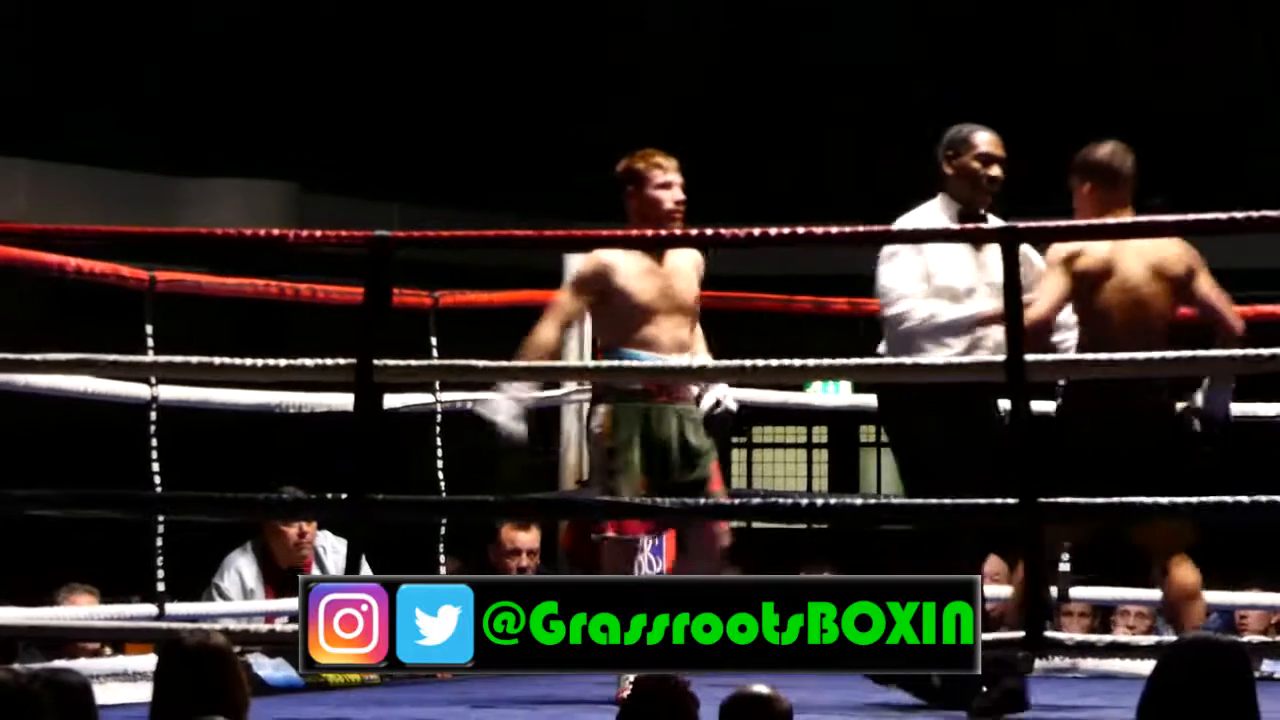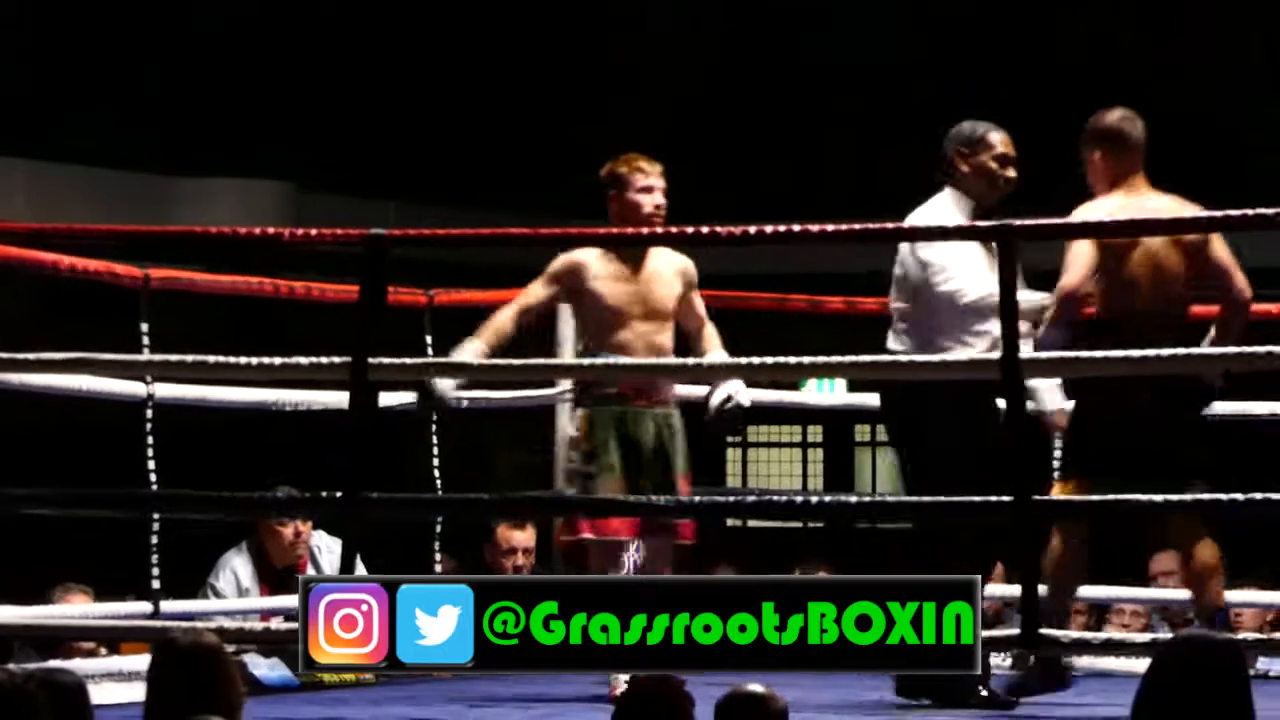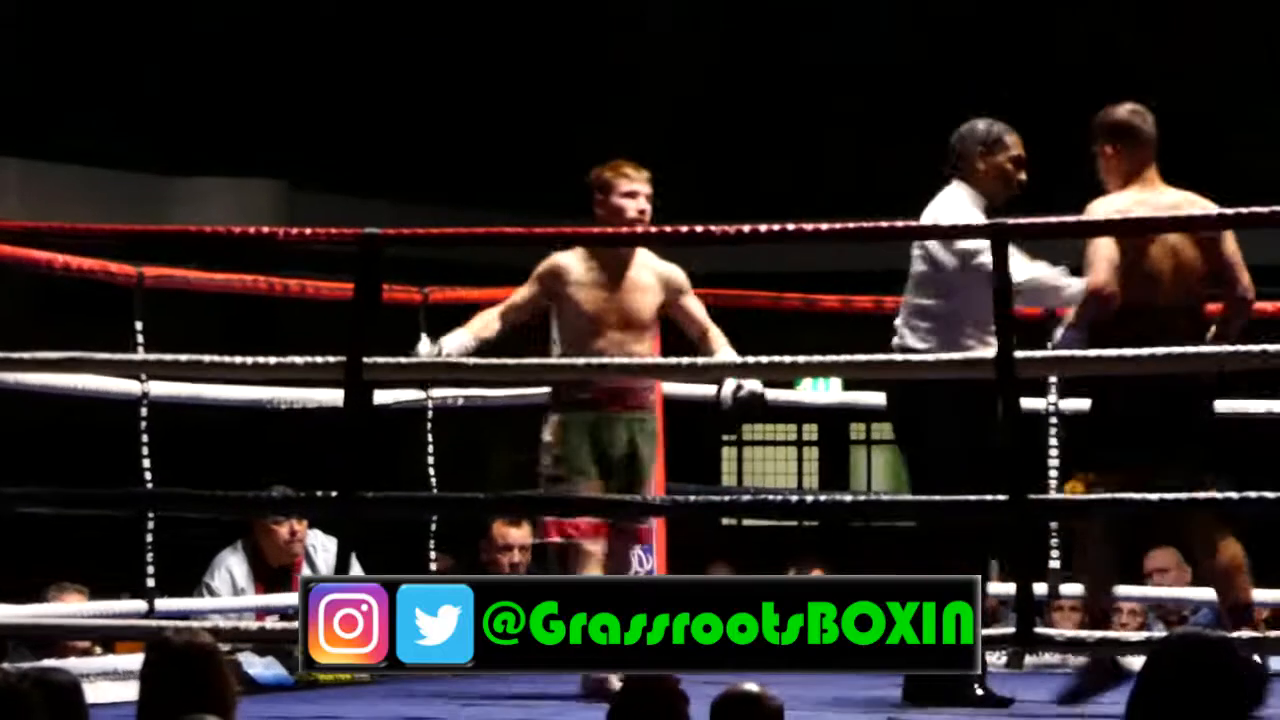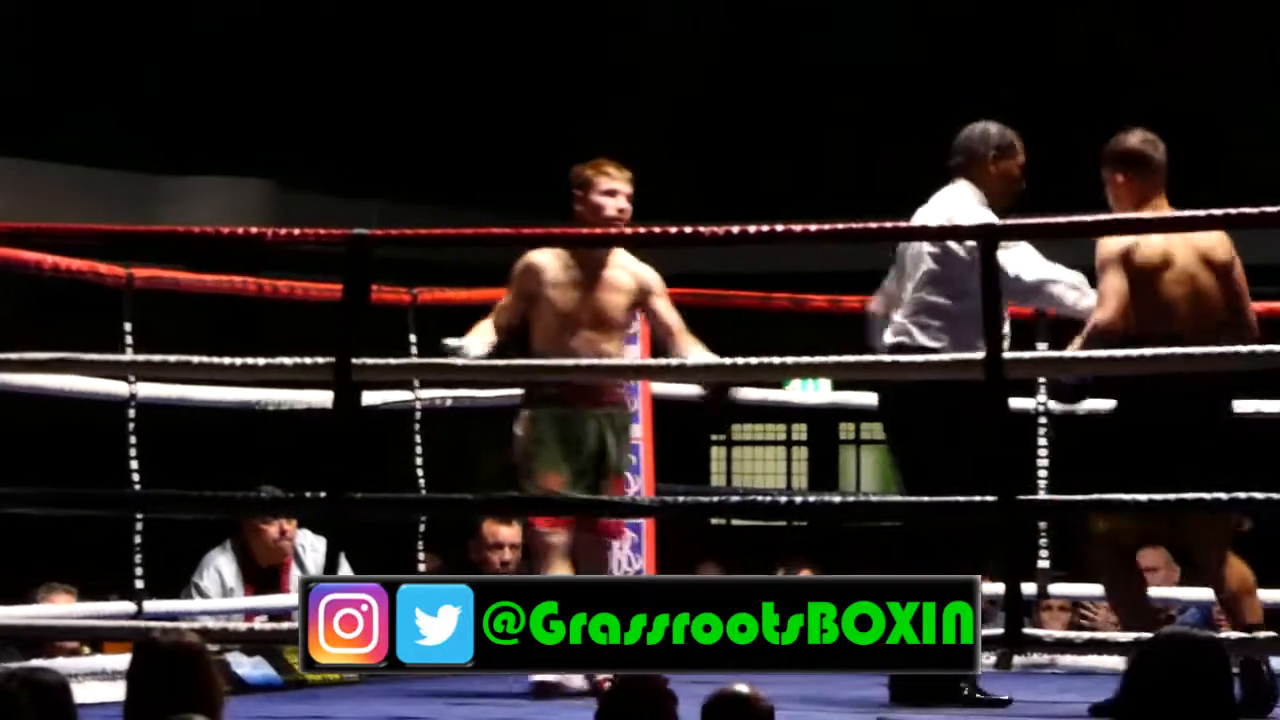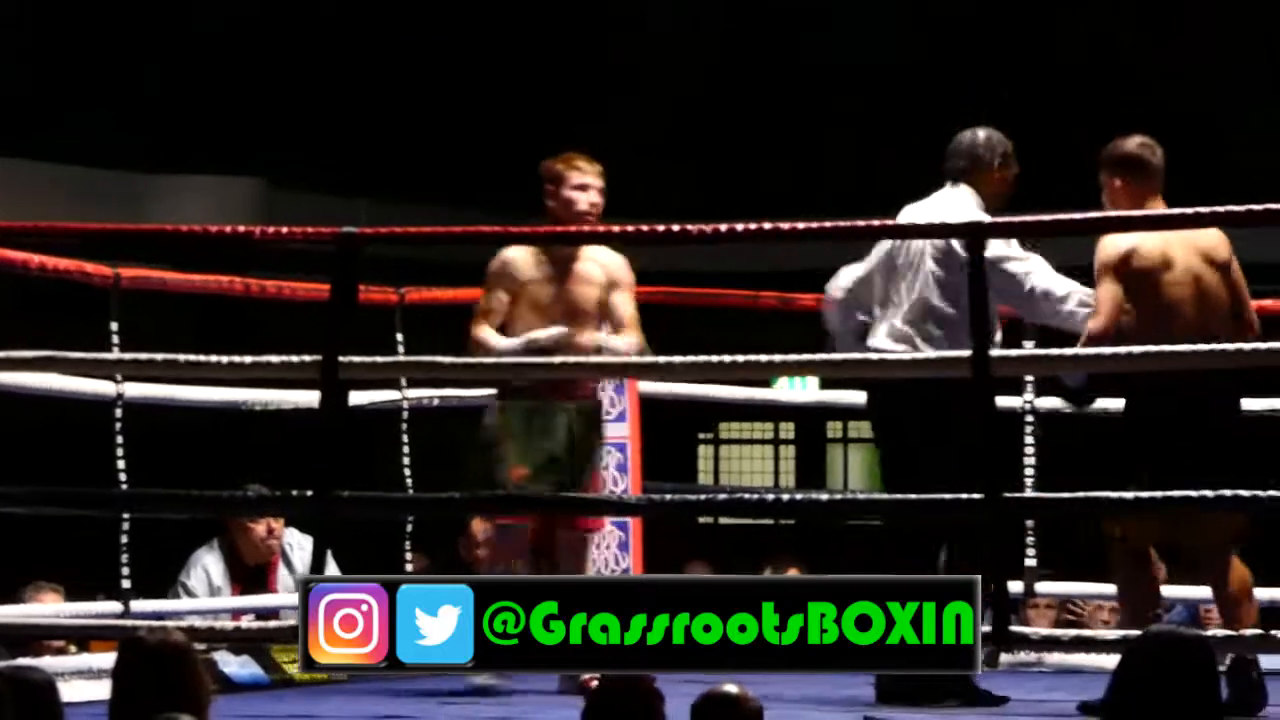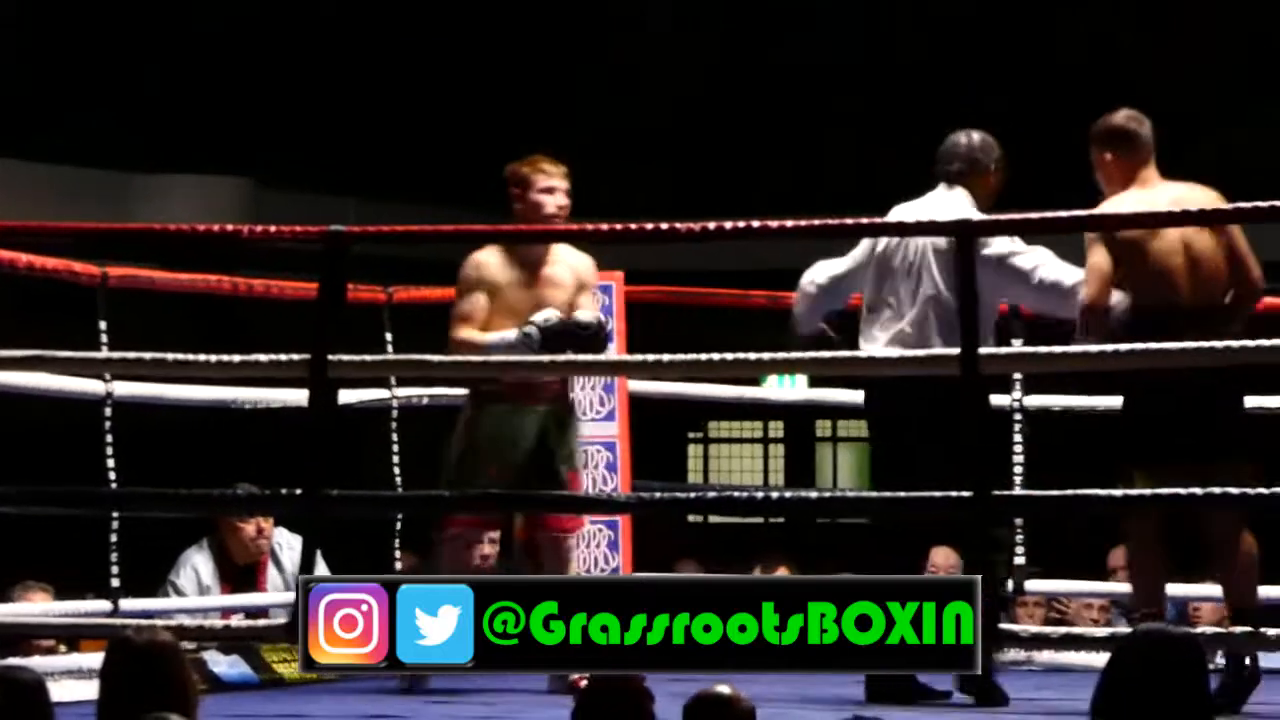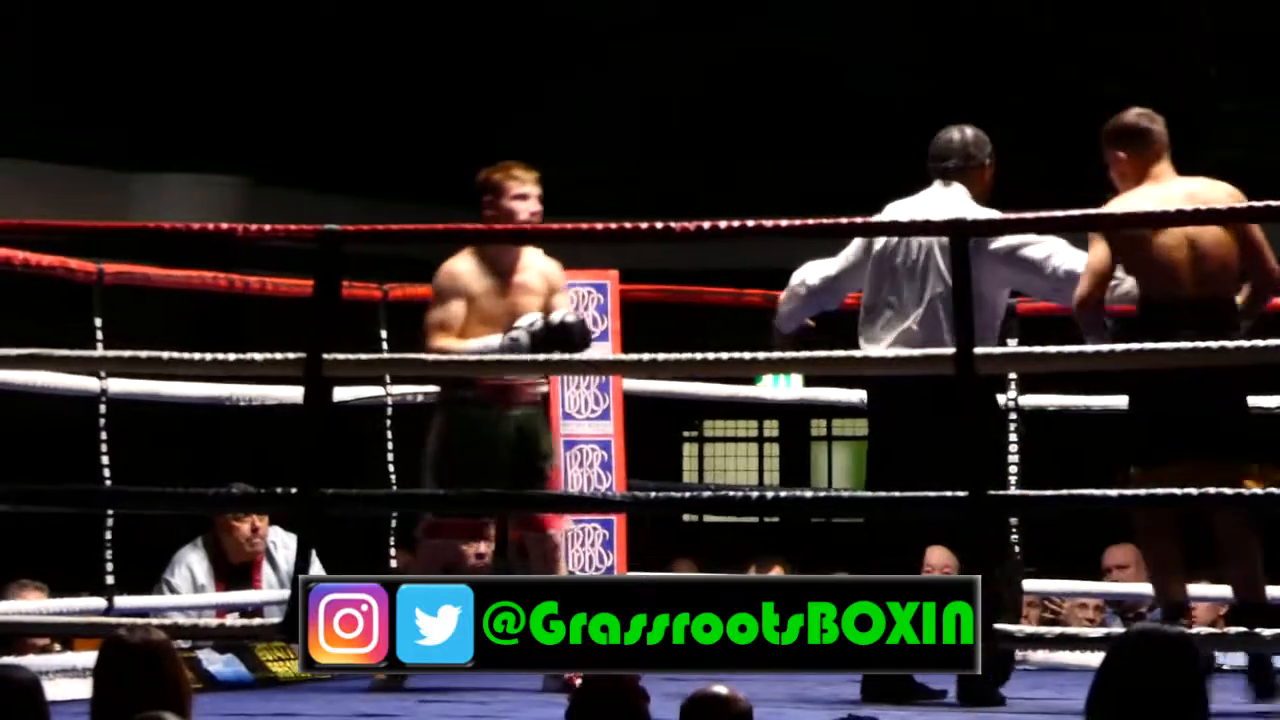
dt=0.1s
person 1, frame 1
left shoulder: (1006, 239)
right shoulder: (915, 232)
left elbow: (1058, 316)
right elbow: (904, 316)
right wrist: (991, 312)
left hip: (976, 396)
right hip: (921, 396)
left knee: (975, 530)
right knee: (948, 530)
person 1, frame 2
left shoulder: (982, 233)
right shoulder: (935, 225)
left elbow: (1007, 327)
right elbow: (963, 296)
left wrist: (1048, 397)
left hip: (966, 394)
right hip: (929, 393)
left knee: (983, 525)
right knee: (954, 529)
left ankle: (933, 665)
right ankle: (951, 672)
person 1, frame 3
left shoulder: (971, 223)
right shoulder: (955, 219)
right elbow: (1019, 278)
right wrist: (1093, 293)
left hip: (961, 390)
right hip: (935, 390)
left knee: (964, 527)
right knee: (955, 527)
left ankle: (938, 671)
right ankle: (945, 673)
person 1, frame 4
left shoulder: (936, 215)
right shoulder: (970, 222)
left elbow: (884, 305)
right elbow: (1034, 281)
left hip: (914, 385)
right hip: (938, 390)
right knee: (962, 527)
left ankle: (921, 670)
right ankle: (939, 671)
person 1, frame 5
left shoulder: (915, 217)
right shoulder: (972, 229)
left elbow: (842, 293)
right elbow: (1043, 292)
left wrist: (854, 349)
left hip: (901, 387)
right hip: (936, 389)
left knee: (917, 528)
right knee: (972, 519)
left ankle: (906, 671)
right ankle: (945, 670)
person 1, frame 6
left shoulder: (896, 220)
right shoulder: (978, 232)
left elbow: (823, 283)
right elbow: (1055, 284)
left wrist: (807, 324)
left hip: (887, 388)
right hip: (944, 393)
left knee: (900, 531)
right knee: (976, 528)
left ankle: (889, 671)
right ankle: (979, 668)
person 1, frame 7
left shoulder: (889, 219)
right shoulder: (982, 228)
left elbow: (814, 284)
right elbow: (1068, 272)
left wrist: (787, 321)
right wrist: (1144, 289)
left hip: (892, 389)
right hip: (953, 392)
right knee: (983, 532)
left ankle: (885, 670)
right ankle: (984, 674)
person 2, frame 1
left shoulder: (1072, 250)
right shoulder: (1178, 253)
left elbow: (1037, 323)
right elbow: (1231, 329)
right wrist: (1218, 390)
left hip: (1092, 411)
right hip: (1153, 412)
right knee: (1168, 550)
person 2, frame 2
left shoulder: (1093, 214)
right shoulder: (1190, 216)
left elbow: (1074, 289)
right elbow: (1240, 295)
left wrist: (1046, 334)
right wrist: (1211, 348)
left hip: (1110, 388)
right hip: (1173, 379)
left knee: (1071, 522)
right knee: (1187, 524)
left ankle: (1048, 655)
person 2, frame 3
left shoulder: (1110, 210)
right shoulder: (1202, 210)
left elbow: (1100, 286)
right elbow: (1242, 297)
left wrist: (1067, 334)
left hip: (1129, 376)
right hip: (1188, 376)
left knee: (1094, 517)
right knee: (1207, 520)
left ankle: (1104, 653)
person 2, frame 4
left shoulder: (1121, 240)
right shoulder: (1217, 238)
left elbow: (1109, 323)
left hip: (1151, 400)
right hip: (1206, 400)
left knee: (1110, 538)
right knee: (1213, 545)
person 2, frame 5
left shoulder: (1120, 245)
right shoulder: (1215, 237)
left elbow: (1103, 331)
right elbow: (1246, 325)
left hip: (1158, 400)
right hip: (1216, 396)
left knee: (1129, 538)
right knee: (1217, 546)
right ankle: (1246, 670)
person 2, frame 6
left shoulder: (1113, 216)
right shoulder: (1209, 200)
left elbow: (1094, 303)
right elbow: (1252, 285)
left wrist: (1092, 344)
left hip: (1158, 371)
right hip: (1217, 365)
left knee: (1143, 519)
right knee: (1227, 516)
right ankle: (1240, 651)
person 2, frame 7
left shoulder: (1121, 211)
right shoulder: (1224, 196)
left elbow: (1086, 301)
left wrist: (1104, 333)
left hip: (1164, 373)
left knee: (1159, 517)
right knee: (1229, 511)
person 3, frame 1
left shoulder: (690, 260)
right shoulder: (604, 263)
right elbow: (550, 328)
left wrist: (714, 379)
right wrist: (512, 394)
left hip: (683, 408)
right hip: (627, 407)
left knee: (711, 537)
right knee: (624, 541)
person 3, frame 2
left shoulder: (679, 266)
right shoulder: (580, 264)
left elbow: (700, 327)
right elbow: (517, 313)
left wrist: (727, 375)
right wrist: (462, 358)
left hip: (661, 410)
right hip: (605, 409)
left knee: (665, 542)
right knee: (607, 541)
right ankle: (620, 667)
person 3, frame 3
left shoulder: (664, 275)
right shoulder: (562, 268)
left elbow: (705, 330)
right elbow: (503, 314)
left wrist: (736, 370)
right wrist: (450, 344)
left hip: (634, 416)
right hip: (577, 414)
left knee: (620, 546)
right knee: (584, 543)
person 3, frame 4
left shoulder: (638, 275)
right shoulder: (540, 265)
left elbow: (677, 337)
right elbow: (498, 323)
left wrist: (705, 365)
right wrist: (469, 345)
left hip: (607, 411)
right hip: (551, 409)
left knee: (597, 542)
right knee: (553, 537)
person 3, frame 5
left shoulder: (612, 265)
right shoulder: (513, 261)
left elbow: (630, 337)
right elbow: (480, 331)
left wrist: (621, 350)
right wrist: (512, 346)
left hip: (580, 406)
right hip: (523, 404)
left knee: (575, 540)
right knee: (511, 530)
person 3, frame 6
left shoulder: (579, 266)
right shoulder: (484, 265)
left elbow: (594, 338)
right elbow: (461, 338)
left wrist: (591, 340)
right wrist: (522, 337)
left hip: (552, 409)
right hip: (493, 407)
left knee: (556, 540)
right knee: (460, 533)
person 3, frame 7
left shoulder: (548, 271)
right shoulder: (458, 270)
left elbow: (563, 341)
right elbow: (439, 348)
left wrist: (572, 337)
right wrist: (507, 341)
left hip: (524, 411)
right hip: (467, 423)
left knee: (545, 543)
right knee: (438, 543)
